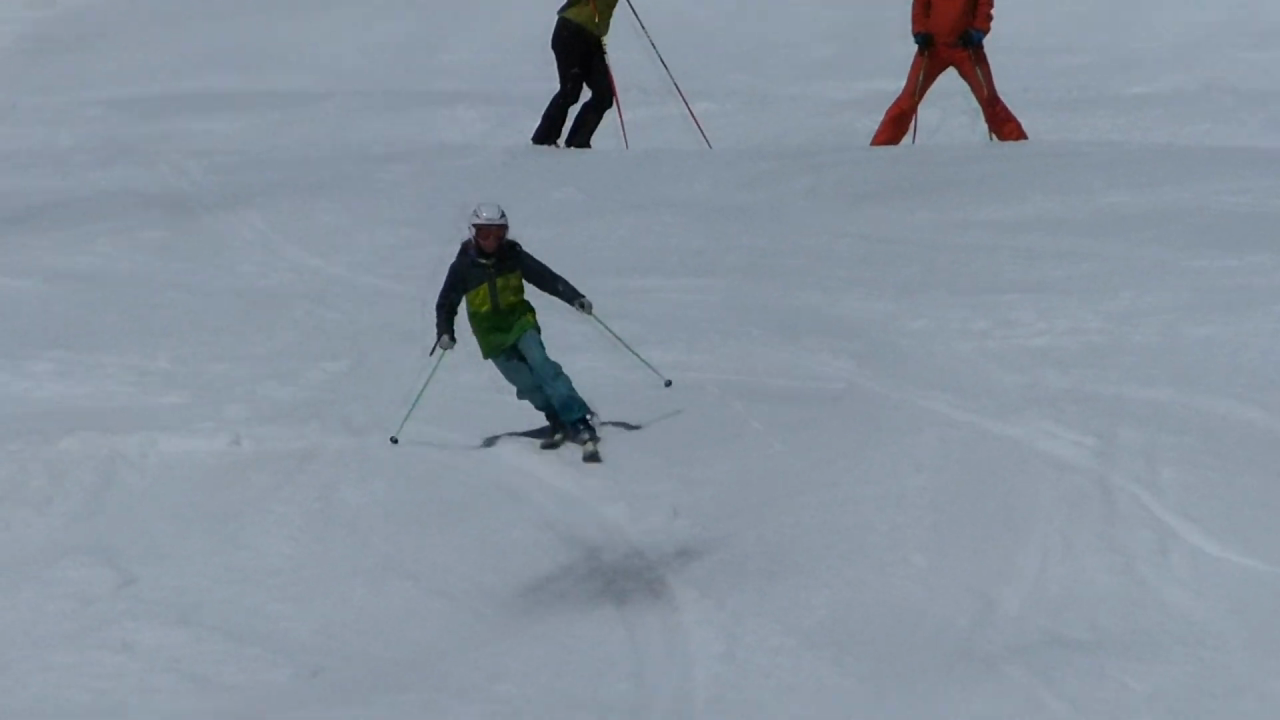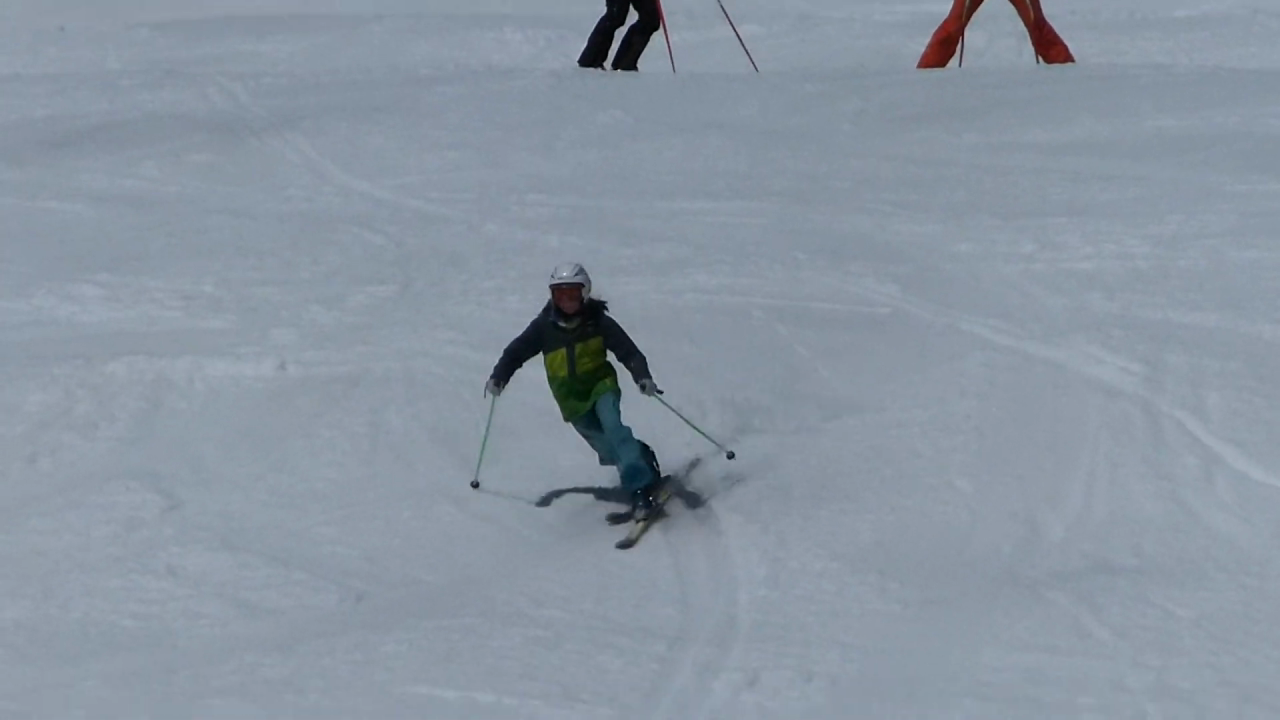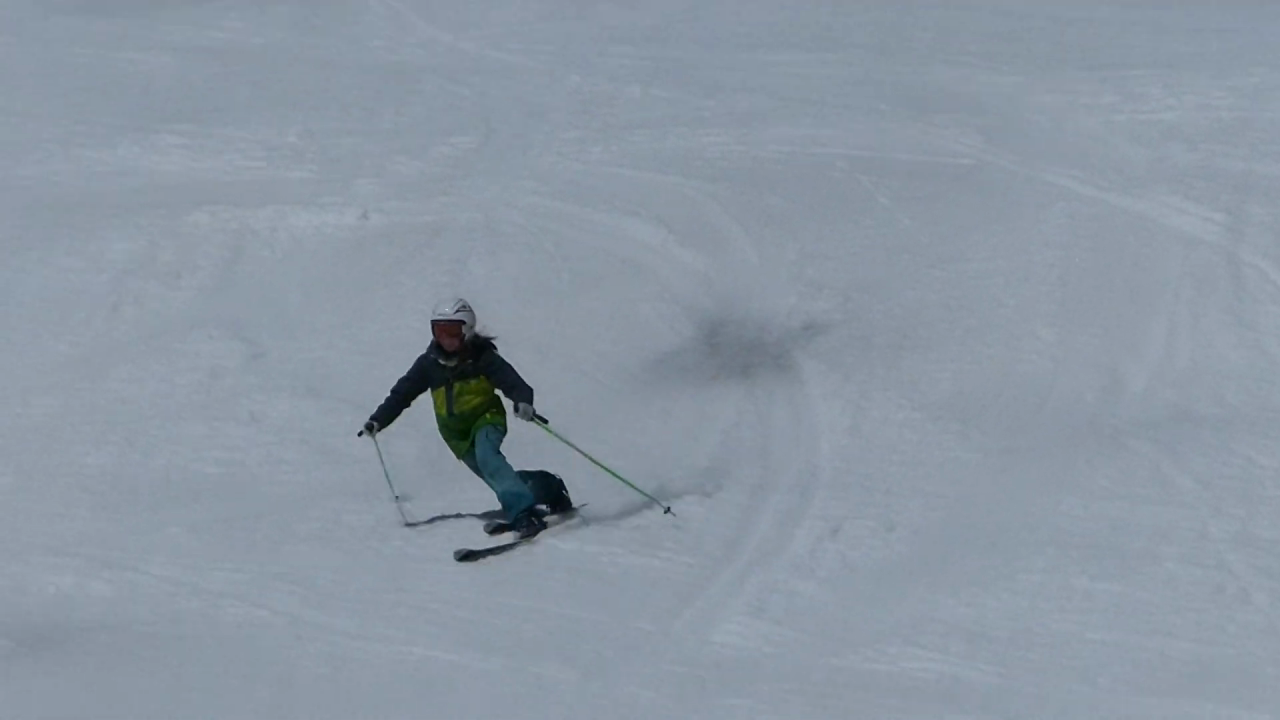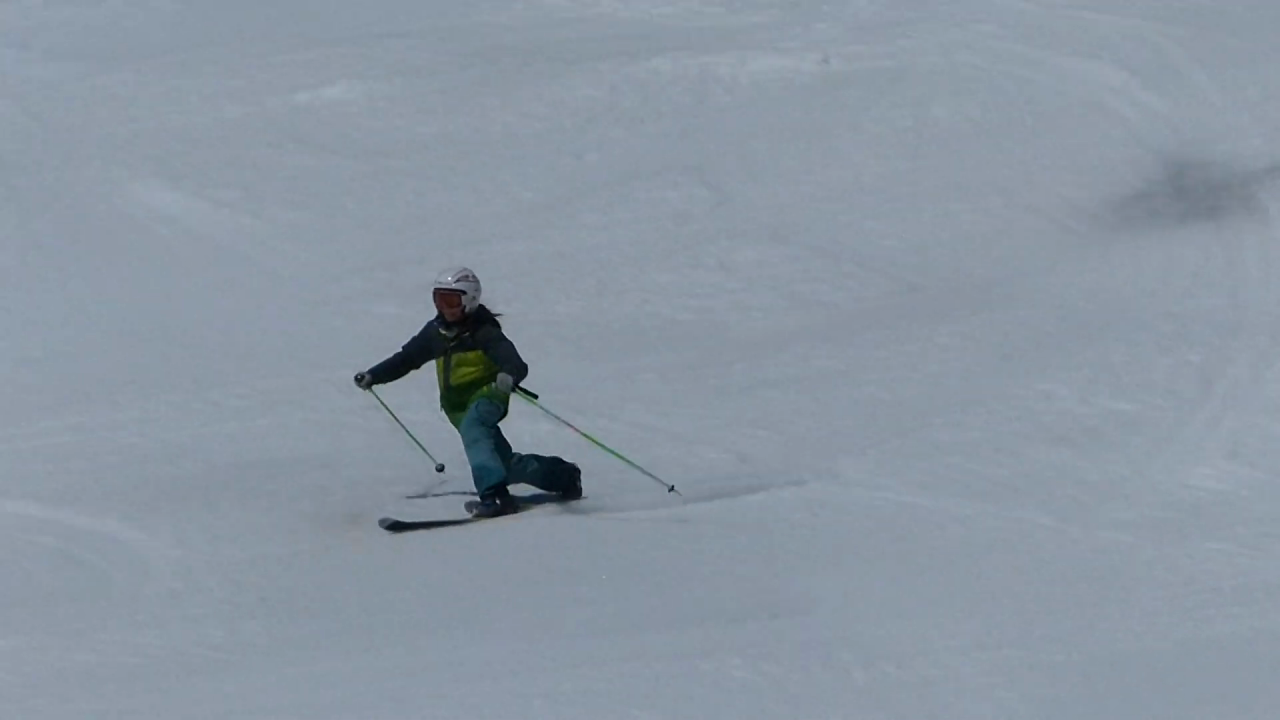
dt=0.5s
person 1, frame 1
left shoulder: (514, 256)
right shoulder: (462, 266)
left elbow: (545, 277)
right elbow: (446, 303)
left wrist: (575, 296)
right wrist: (445, 332)
left hip: (520, 320)
right hip: (491, 334)
left knee: (540, 363)
right knee: (528, 384)
left ankle: (577, 419)
right ankle: (556, 415)
person 1, frame 2
left shoulder: (599, 321)
right shoulder: (544, 326)
left elbow: (629, 352)
right elbow: (516, 352)
left wrist: (643, 377)
right wrist: (499, 376)
left hip: (601, 384)
right hip: (571, 398)
left knee: (612, 425)
right knee: (612, 451)
left ankle: (640, 491)
right ankle: (641, 457)
person 1, frame 3
left shoulder: (483, 357)
right shoulder: (429, 363)
left elbow: (515, 384)
right elbow: (401, 393)
left wrist: (524, 403)
right wrist: (378, 420)
left hip: (486, 419)
right hip: (456, 434)
left knee: (486, 455)
right knee: (502, 481)
left ankle: (523, 514)
right ankle: (548, 487)
person 1, frame 4
left shoulder: (484, 331)
right shoulder: (435, 331)
left elbow: (515, 363)
right elbow: (407, 358)
left wrist: (511, 378)
right wrist: (373, 374)
left hip: (487, 393)
right hip: (457, 404)
left knee: (471, 428)
right knee: (506, 464)
left ankle: (495, 494)
right ankle: (562, 475)
